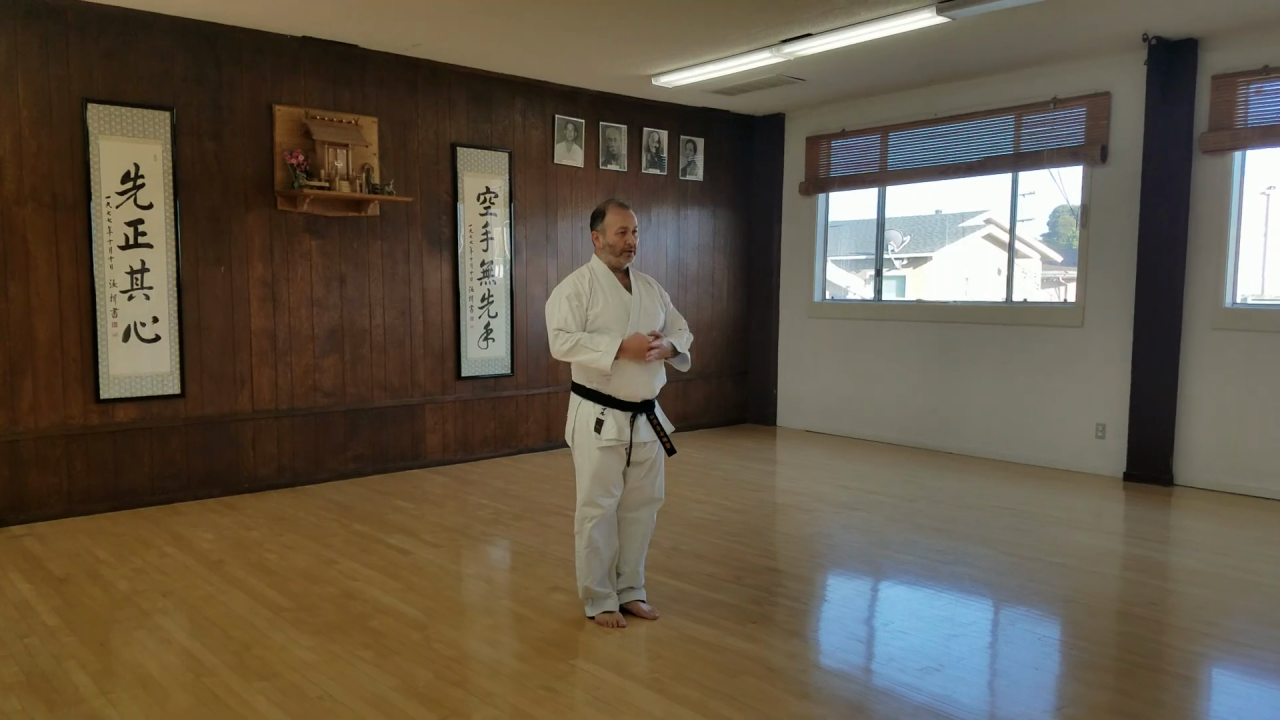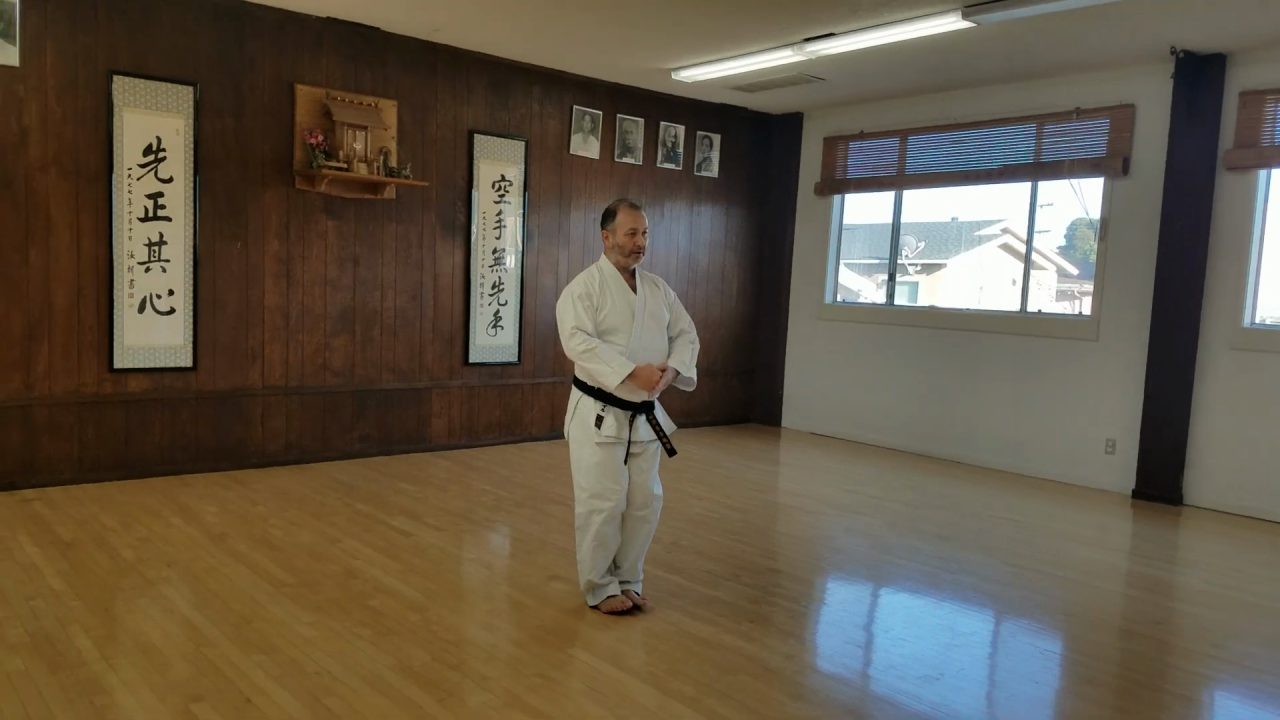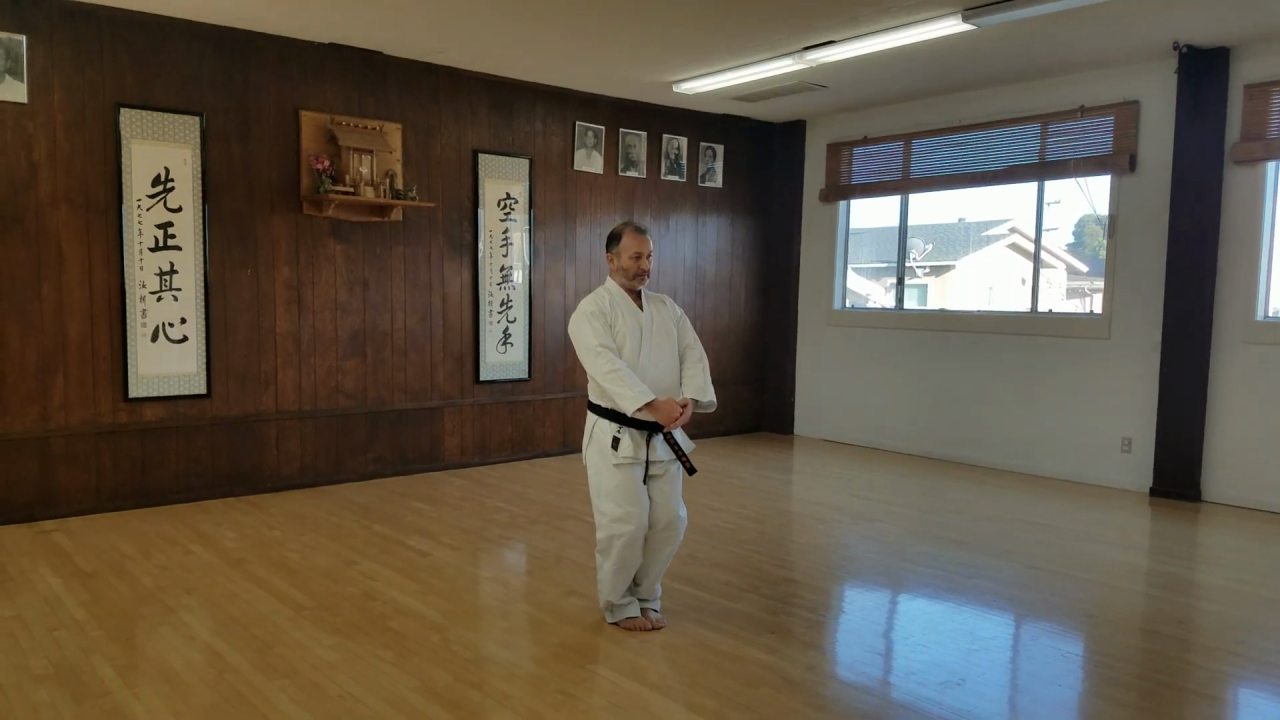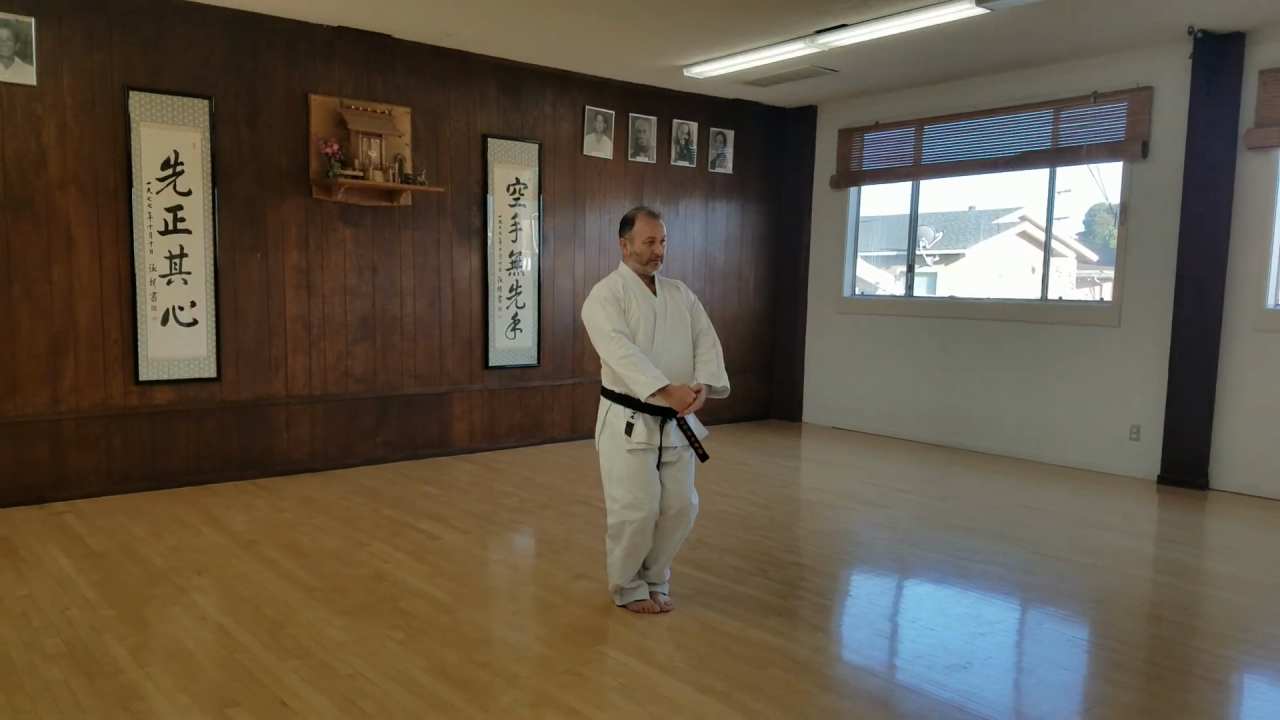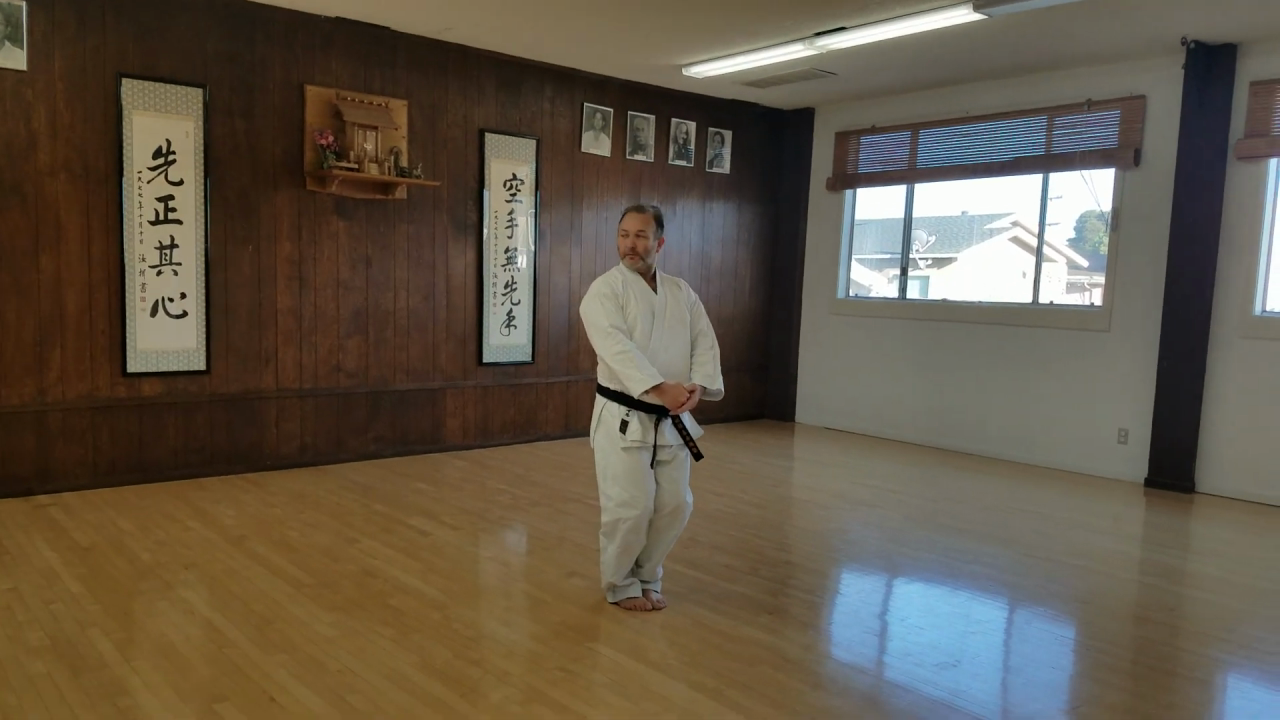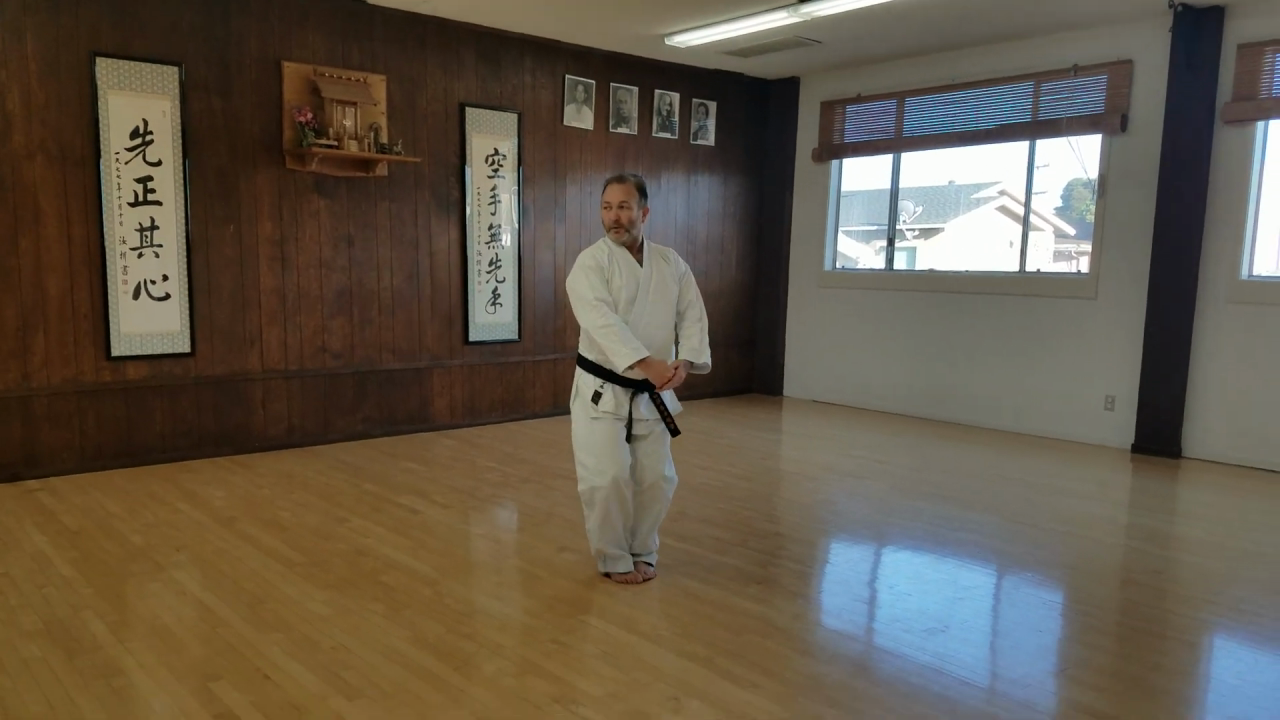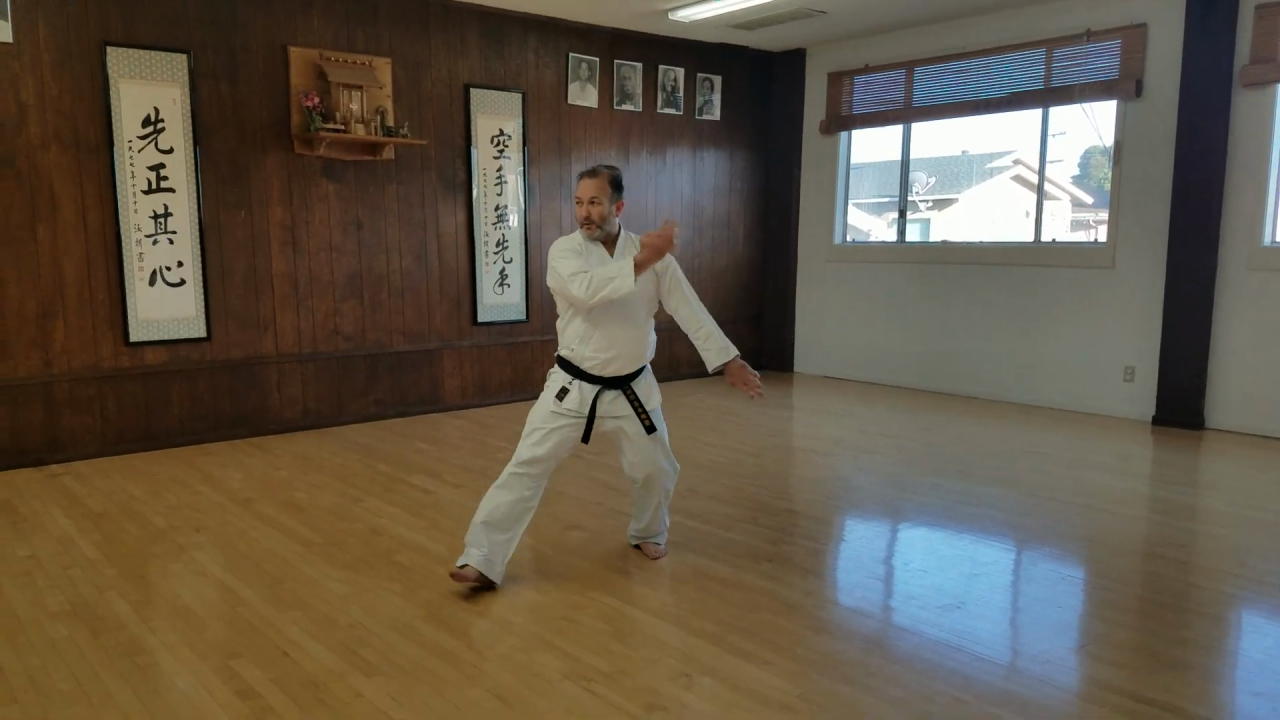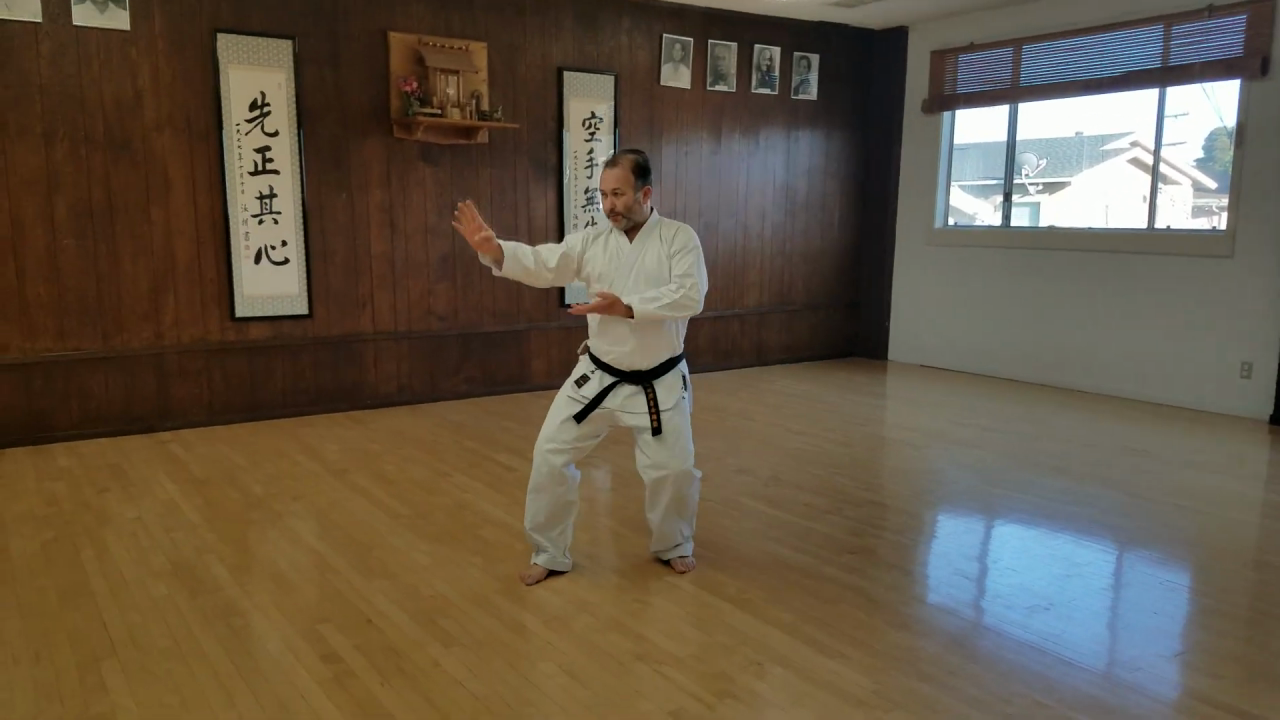
dt=0.4s
person 1, frame 1
left shoulder: (650, 287)
right shoulder: (576, 287)
left elbow: (681, 330)
right elbow: (562, 340)
left wrist: (668, 347)
right wrist: (621, 347)
left hip: (645, 417)
right hip: (599, 417)
left knee: (641, 506)
right knee: (598, 509)
left ankle: (630, 590)
right ankle: (599, 599)
person 1, frame 2
left shoulder: (658, 288)
right shoulder: (585, 286)
left elbow: (686, 334)
right elbow: (578, 343)
left wrist: (671, 369)
right wrist: (633, 371)
left hip: (644, 415)
right hip: (598, 414)
left knee: (645, 503)
right knee: (602, 503)
left ankle: (627, 580)
right ankle: (599, 587)
person 1, frame 3
left shoulder: (667, 308)
right shoulder: (592, 309)
left elbow: (693, 357)
right elbow: (605, 365)
left wrist: (689, 399)
right wrist: (654, 403)
left hip: (663, 436)
right hip: (615, 436)
left knee: (668, 521)
right knee: (624, 524)
left ankle: (645, 597)
right ankle: (619, 605)
person 1, frame 4
left shoulder: (680, 293)
right shoulder: (606, 294)
left elbow: (706, 342)
right elbow: (619, 351)
left wrist: (703, 384)
right wrist: (668, 389)
left hip: (676, 422)
right hip: (629, 421)
left knee: (679, 507)
right knee: (635, 511)
left ankle: (654, 581)
right ankle: (627, 588)
person 1, frame 5
left shoulder: (682, 292)
right shoulder: (605, 290)
left elbow: (704, 343)
right elbow: (616, 347)
left wrist: (698, 385)
right wrist: (662, 388)
left hip: (671, 419)
right hip: (624, 418)
left knee: (673, 506)
right knee: (629, 508)
left ankle: (647, 579)
right ankle: (620, 585)
person 1, frame 6
left shoulder: (671, 263)
right shoulder: (591, 262)
left elbow: (693, 317)
right elbow: (601, 320)
left wrist: (685, 363)
right wrist: (647, 364)
left hip: (651, 393)
right hip: (602, 390)
left knee: (657, 480)
right knee: (604, 479)
left ankle: (640, 552)
right ankle: (612, 558)
person 1, frame 7
left shoulder: (651, 252)
right shoulder: (564, 251)
left elbow: (689, 309)
right elbow: (586, 289)
left wrist: (729, 360)
right wrist: (640, 264)
left hip: (630, 388)
right hip: (572, 386)
left knee: (655, 470)
right knee: (528, 465)
left ankle: (647, 532)
right ankle: (481, 560)
person 1, frame 8
left shoulder: (679, 238)
right shoulder: (594, 241)
left elbow: (690, 297)
right elbow: (544, 264)
left wrist: (625, 308)
right wrist: (492, 248)
left hip: (658, 384)
right hip: (598, 375)
left knee: (672, 470)
right knee: (551, 455)
left ankle: (675, 545)
right ankle: (548, 553)
